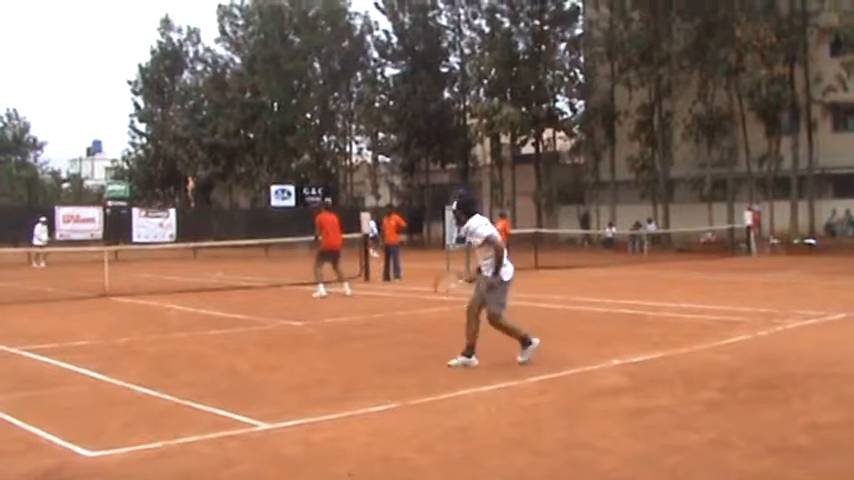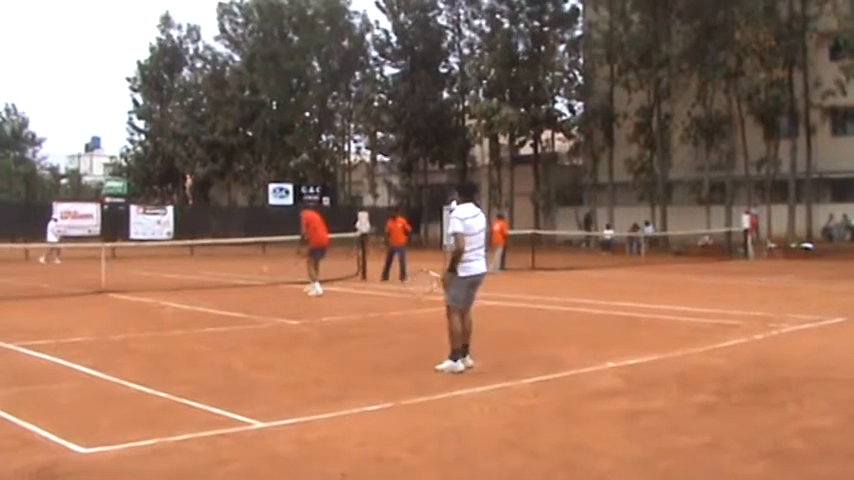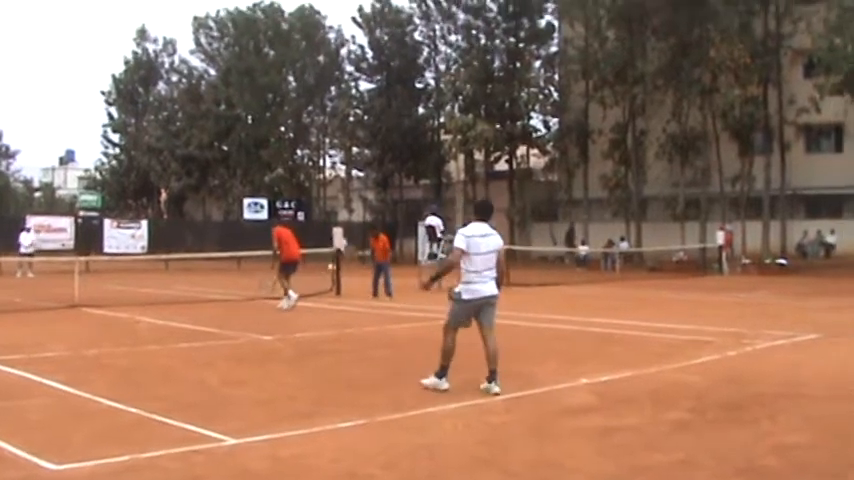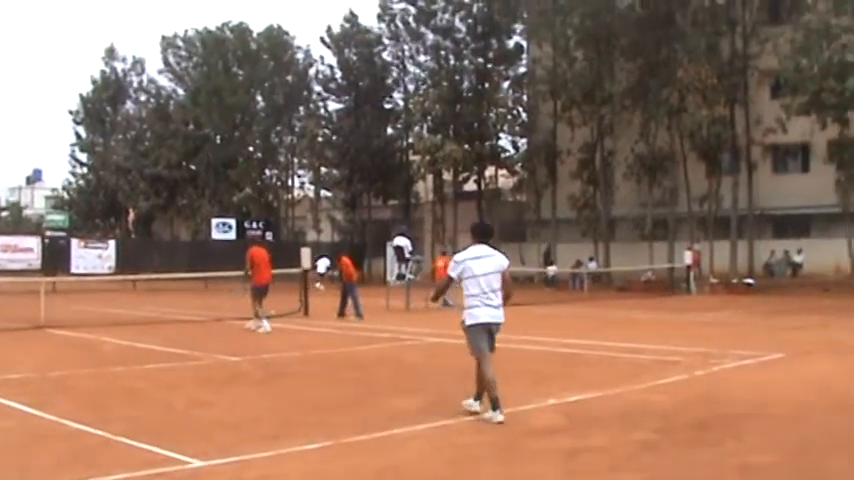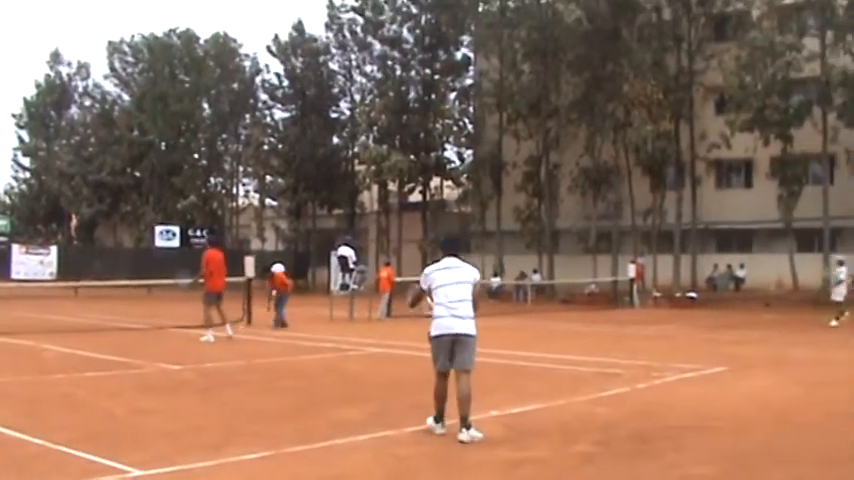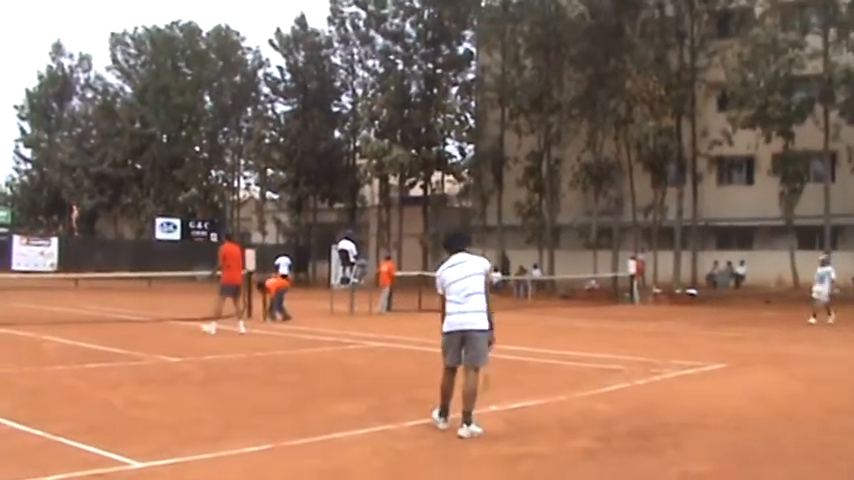
dt=0.5s
person 1, frame 1
left shoulder: (475, 227)
right shoulder: (477, 223)
left elbow: (499, 247)
left wrist: (495, 275)
right wrist: (477, 273)
left hip: (498, 277)
right hip: (488, 274)
left knee: (494, 318)
right knee: (472, 311)
left ankle: (528, 342)
right ankle: (468, 355)
person 1, frame 2
left shoulder: (457, 216)
right shoulder: (480, 214)
left elbow: (459, 248)
left wrist: (449, 271)
left hip: (463, 271)
right hip: (479, 269)
left knee: (453, 313)
right knee: (464, 312)
left ankle: (455, 359)
right ankle: (465, 356)
person 1, frame 3
left shoulder: (464, 233)
right shoulder: (496, 237)
left elbow: (452, 261)
right elbow: (501, 269)
left wrist: (432, 280)
right wrist: (496, 289)
left hip: (468, 293)
right hip: (489, 292)
left knee: (450, 330)
right knee: (488, 334)
left ankle: (441, 377)
right ankle: (492, 381)
person 1, frame 4
left shoulder: (460, 259)
right shoulder: (500, 258)
left elbow: (443, 287)
right elbow: (508, 291)
left wrist: (434, 298)
left hip: (474, 317)
right hip: (496, 316)
left knee: (483, 361)
right knee: (485, 358)
left ankle: (496, 409)
right ankle: (477, 400)
person 1, frame 5
left shoulder: (430, 271)
right shoulder: (472, 271)
left elbow: (416, 299)
right elbow: (475, 305)
left wrist: (410, 304)
left hip: (441, 328)
right hip: (466, 328)
left knee: (442, 375)
right knee: (463, 376)
left ankle: (438, 421)
right ankle: (465, 428)
person 1, frame 6
left shoulder: (442, 271)
right shoulder: (480, 263)
right elbow: (485, 297)
left wrist: (444, 338)
right wrist: (491, 328)
left hip: (452, 325)
right hip: (476, 324)
left knee: (449, 371)
right knee: (471, 372)
left ankle: (442, 417)
right ankle: (466, 424)
